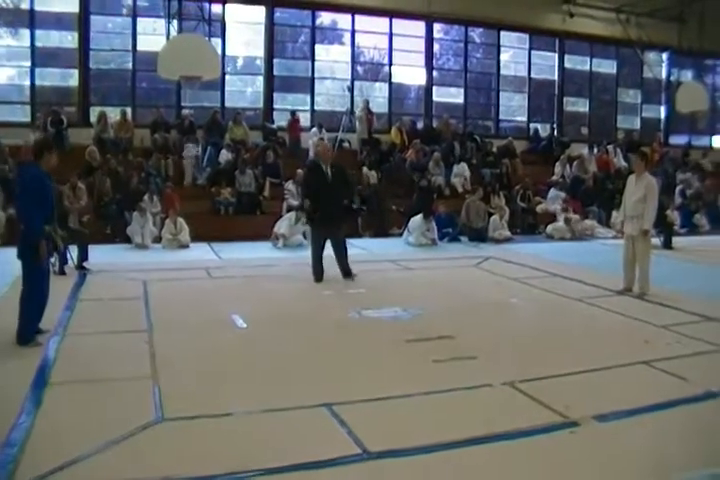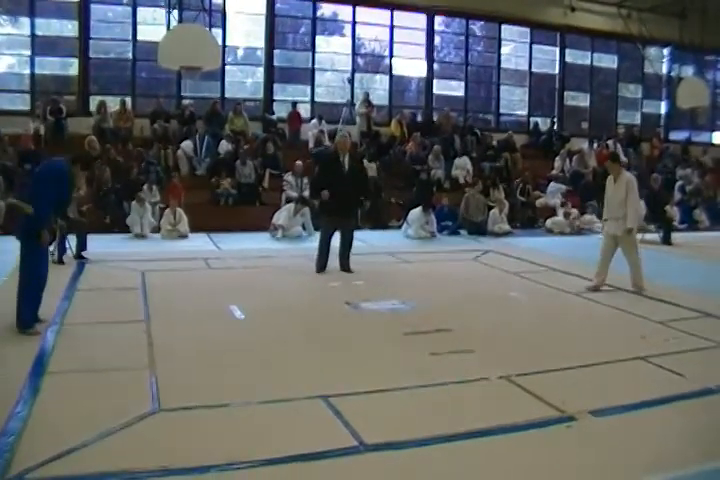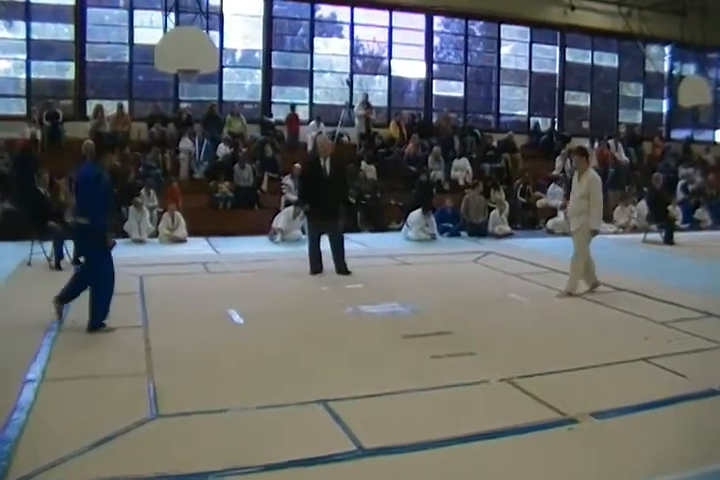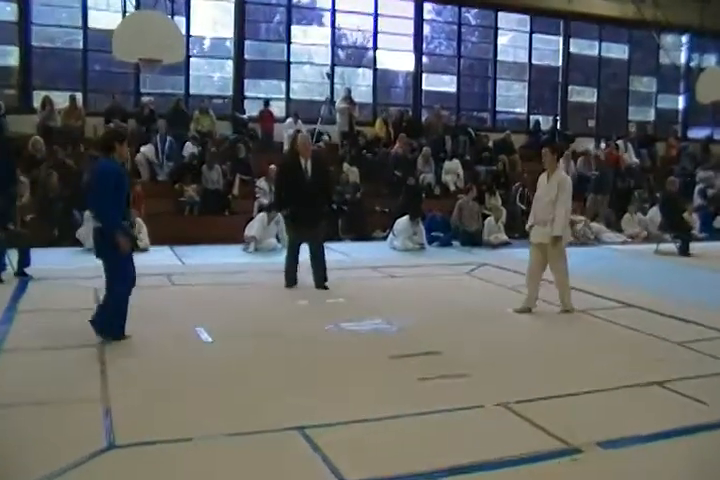
dt=0.7s
person 1, frame 1
left shoulder: (37, 175)
right shoulder: (33, 177)
right elbow: (30, 213)
left wrist: (47, 234)
right wrist: (40, 240)
left hip: (38, 236)
right hip: (34, 239)
left knee: (39, 286)
right knee: (35, 287)
left ankle: (31, 326)
right ankle: (25, 335)
person 1, frame 2
left shoulder: (54, 168)
right shoulder: (60, 172)
right elbow: (43, 200)
left wrist: (46, 225)
right wrist: (44, 228)
left hip: (32, 223)
right hip: (35, 226)
left knee: (34, 272)
right knee: (34, 273)
left ankle: (29, 316)
right ankle: (25, 321)
person 1, frame 3
left shoulder: (87, 170)
right shoulder: (95, 175)
right elbow: (96, 208)
right wrist: (106, 233)
left hip: (85, 228)
right hip: (94, 231)
left knee: (90, 270)
right knee: (103, 275)
left ankle: (63, 298)
right ankle: (96, 322)
person 1, frame 4
left shoulder: (106, 167)
right shoulder: (108, 169)
right elbow: (106, 205)
left wrist: (122, 230)
right wrist: (118, 233)
left hip: (110, 230)
right hip: (110, 233)
left knee: (119, 278)
right knee: (123, 279)
left ankle: (113, 330)
right ankle: (105, 326)
person 2, frame 1
left shoulder: (650, 181)
right shoulder: (630, 179)
left elbow: (652, 206)
left wrist: (647, 226)
right wrist: (622, 220)
left hip: (641, 224)
right hip: (629, 223)
left knee: (642, 258)
right knee: (628, 258)
left ankle: (643, 288)
right ankle: (628, 285)
person 2, frame 2
left shoulder: (629, 179)
right shoulder: (609, 179)
left elbow: (633, 203)
left wrist: (630, 225)
right wrist: (605, 219)
left hip: (625, 224)
right hip: (611, 223)
left knee: (632, 256)
right knee: (604, 254)
left ankle: (638, 284)
right ankle: (598, 282)
person 2, frame 3
left shoulder: (593, 178)
right shoulder: (576, 175)
left elbow: (596, 203)
left wrist: (594, 225)
right wrist: (569, 216)
left hip: (586, 222)
right hip: (576, 219)
left knee: (578, 255)
right knee: (584, 253)
left ankle: (571, 288)
right ankle: (593, 282)
person 2, frame 4
left shoulder: (563, 179)
right shoulder: (542, 177)
left elbow: (563, 208)
left wrist: (557, 233)
right wrist: (531, 225)
left hip: (554, 231)
right hip: (539, 230)
left knee: (559, 269)
right knee: (533, 269)
left ankle: (567, 304)
right ankle: (529, 304)
person 3, frame 1
left shoulder: (338, 169)
right shoulder: (311, 169)
left elbow: (346, 186)
right elbow: (306, 188)
left wrist: (349, 199)
right wrist: (307, 200)
left hip: (335, 213)
right hip: (318, 214)
left knee: (340, 244)
right knee: (317, 246)
left ankle: (346, 271)
right ankle: (318, 273)
person 3, frame 2
left shoulder: (356, 161)
right shoulder: (328, 159)
left elbow: (363, 180)
right elbow: (319, 177)
left wrist: (363, 196)
right wrist: (321, 191)
left hip: (349, 204)
right hip: (331, 202)
left knee: (347, 237)
right knee: (325, 236)
left ankle: (345, 264)
right ankle: (321, 264)
person 3, frame 3
left shoulder: (337, 164)
right shoulder: (310, 164)
left elbow: (343, 184)
right elbow: (303, 184)
left wrist: (342, 201)
right wrist: (304, 202)
left hip: (333, 207)
right hip: (314, 207)
left knee: (337, 238)
right knee: (314, 239)
left ankle: (341, 266)
right ankle: (315, 267)
person 3, frame 4
left shoulder: (320, 165)
right shoulder: (288, 165)
left elbow: (327, 186)
right elbow: (280, 187)
left wrist: (326, 204)
right wrist: (283, 206)
left hip: (315, 212)
right hip: (295, 212)
left knee: (317, 248)
right knee: (293, 248)
left ankle: (320, 280)
right ankle: (290, 279)
